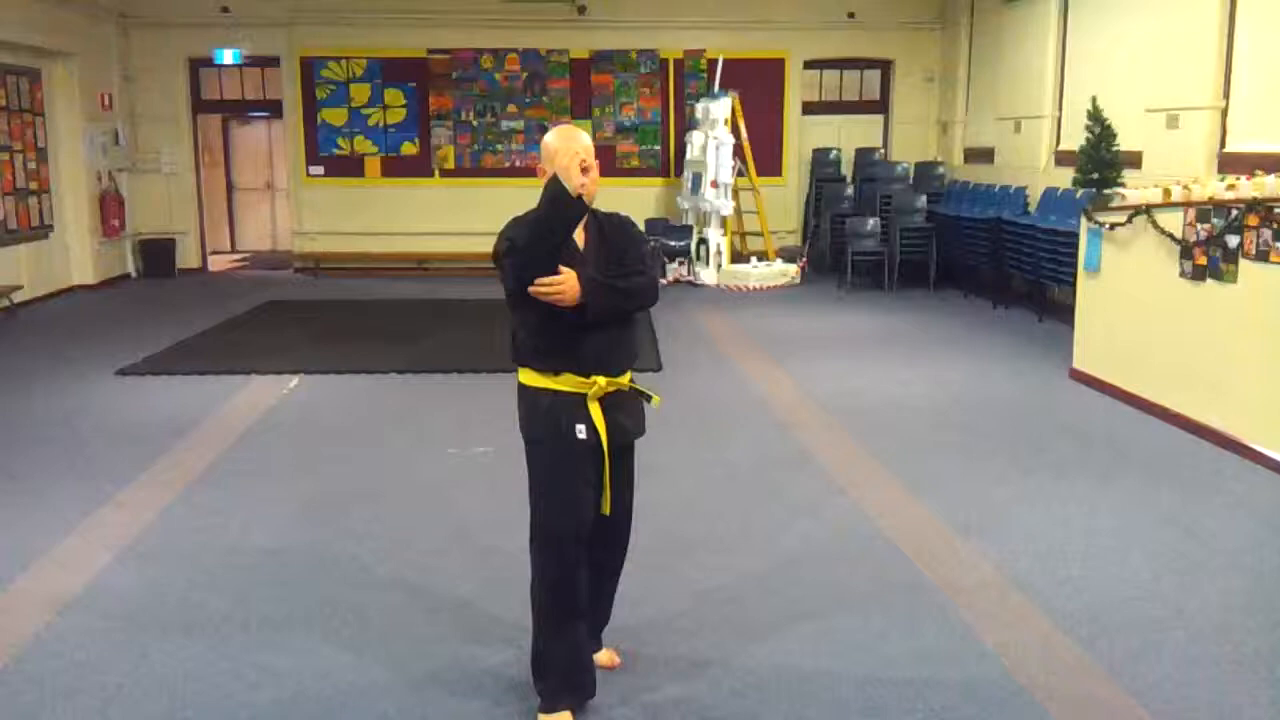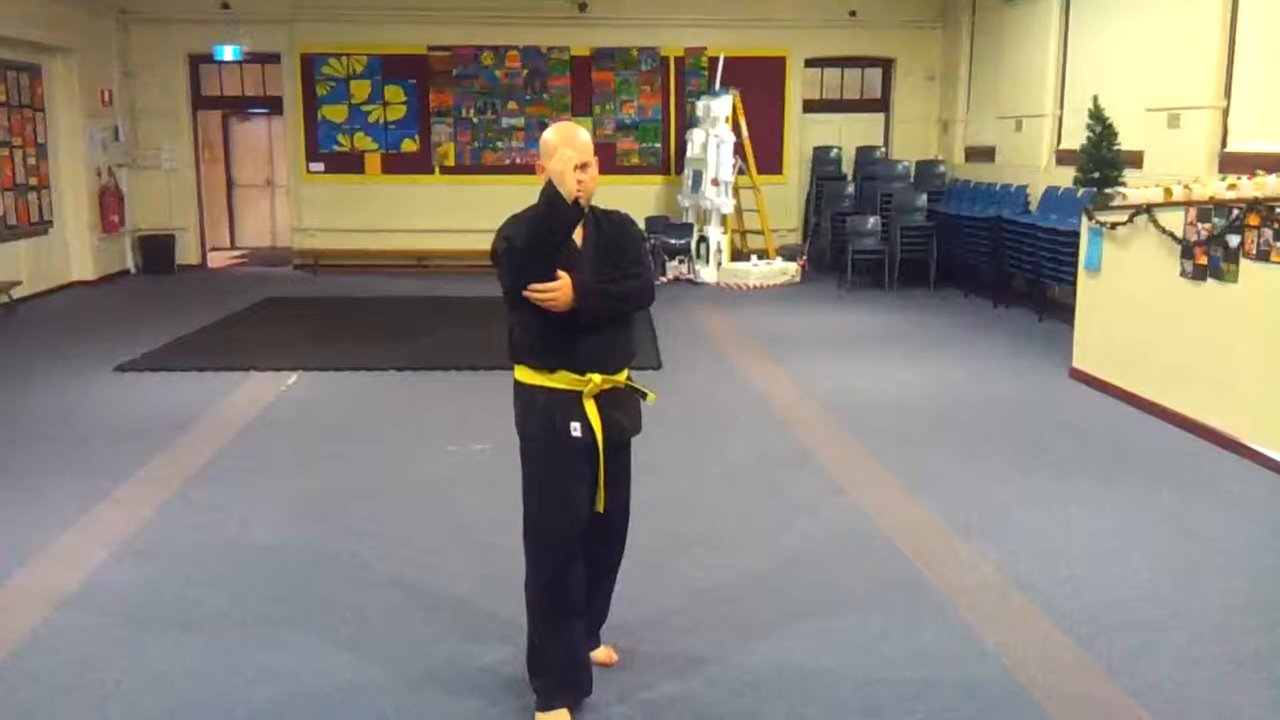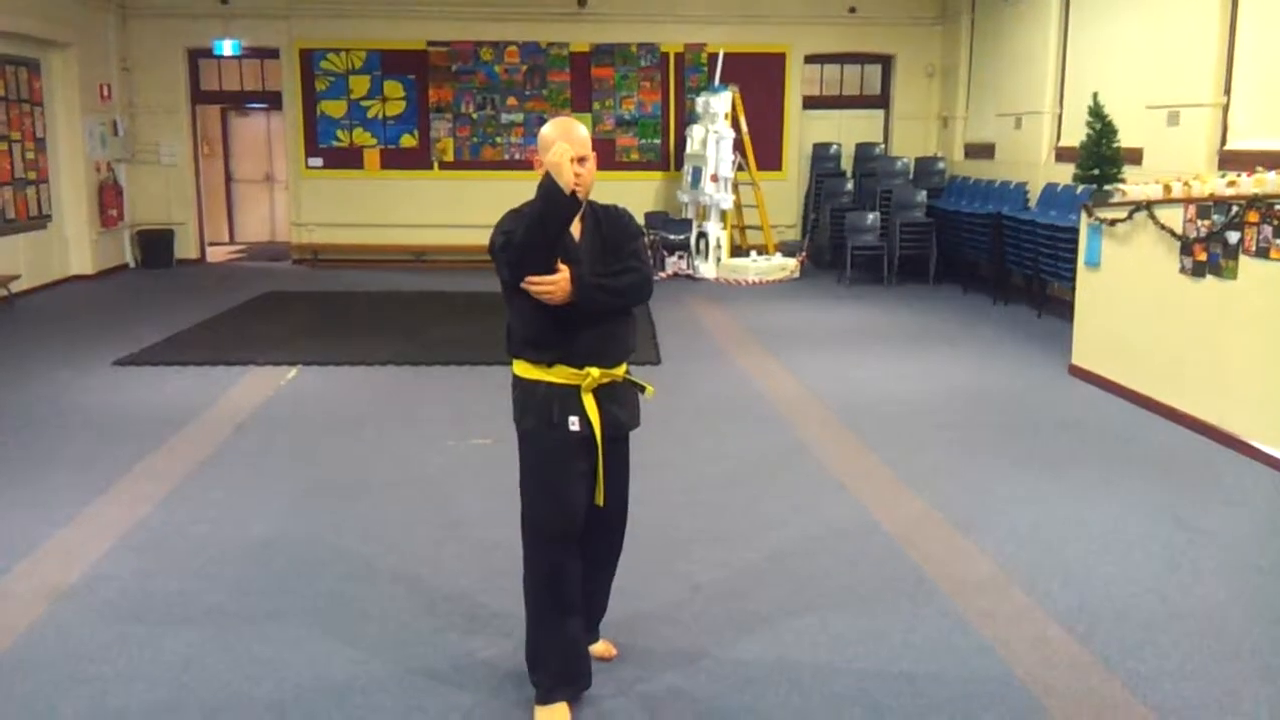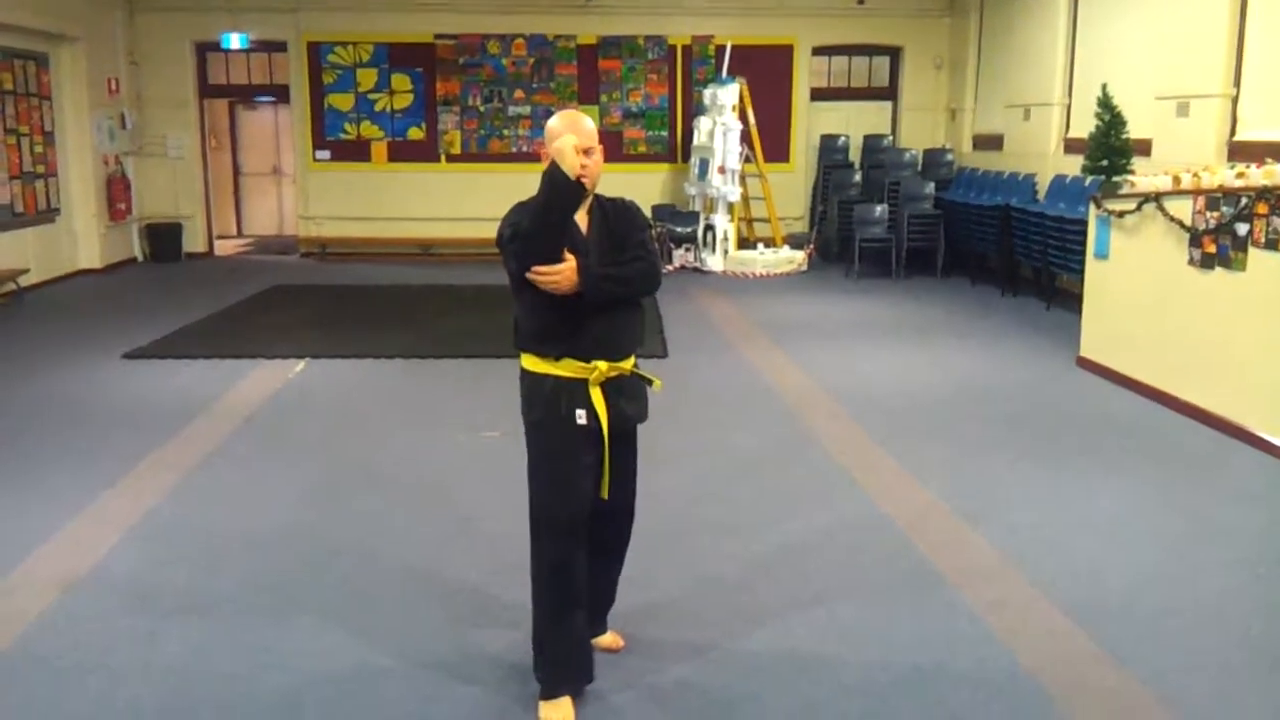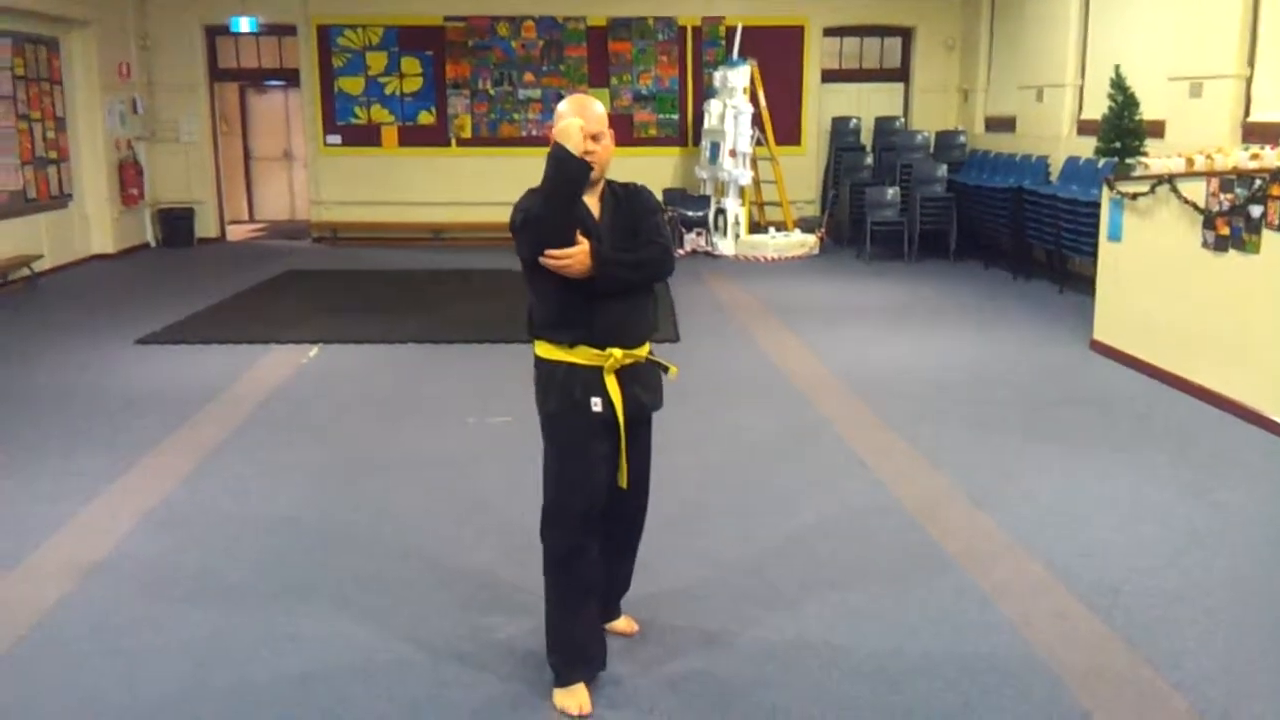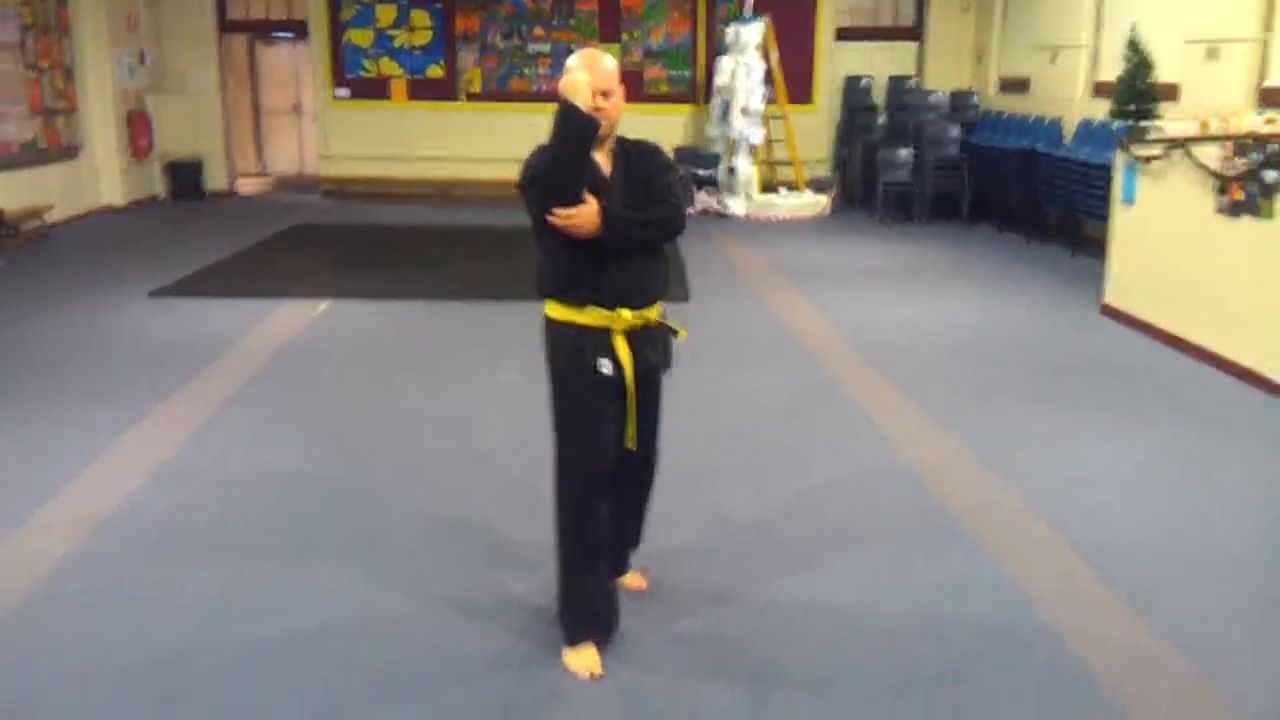
dt=0.3s
person 1, frame 1
left shoulder: (619, 231)
right shoulder: (523, 233)
left elbow: (645, 287)
right elbow: (532, 265)
left wrist: (586, 292)
right wrist: (560, 190)
left hip: (613, 402)
right hip: (553, 406)
left knee: (608, 530)
right knee: (560, 538)
left ankle: (586, 637)
person 1, frame 2
left shoulder: (619, 228)
right shoulder: (521, 231)
left elbow: (642, 288)
right elbow: (528, 268)
left wrist: (580, 296)
right wrist: (558, 195)
left hip: (610, 399)
right hip: (549, 404)
left knee: (604, 529)
right knee: (554, 537)
left ankle: (583, 634)
person 1, frame 3
left shoulder: (617, 223)
right shoulder: (520, 225)
left elbow: (640, 283)
right elbow: (528, 261)
left wrist: (577, 290)
right wrist: (555, 189)
left hip: (608, 394)
right hip: (547, 398)
left knee: (603, 522)
right knee: (552, 532)
left ankle: (583, 628)
person 1, frame 4
left shoulder: (625, 216)
right shoulder: (526, 219)
left elbow: (648, 274)
right elbow: (536, 254)
left wrist: (584, 279)
right wrist: (560, 178)
left hip: (616, 387)
right hip: (554, 391)
left knee: (611, 516)
right knee: (558, 525)
left ankle: (590, 619)
person 1, frame 5
left shoulder: (636, 201)
right shoulder: (537, 205)
left elbow: (660, 258)
right elbow: (549, 238)
left wrist: (597, 263)
right wrist: (564, 156)
left hip: (632, 373)
right hip: (568, 378)
left knee: (624, 502)
right knee: (570, 513)
left ankle: (604, 603)
right ankle: (572, 665)
person 1, frame 6
left shoulder: (648, 160)
right shoulder: (547, 163)
left elbow: (671, 218)
right elbow: (558, 196)
left wrist: (606, 222)
right wrist: (572, 113)
left hip: (641, 335)
right hip: (580, 338)
left knee: (633, 461)
right knee: (583, 472)
left ankle: (613, 560)
right ankle: (583, 624)
